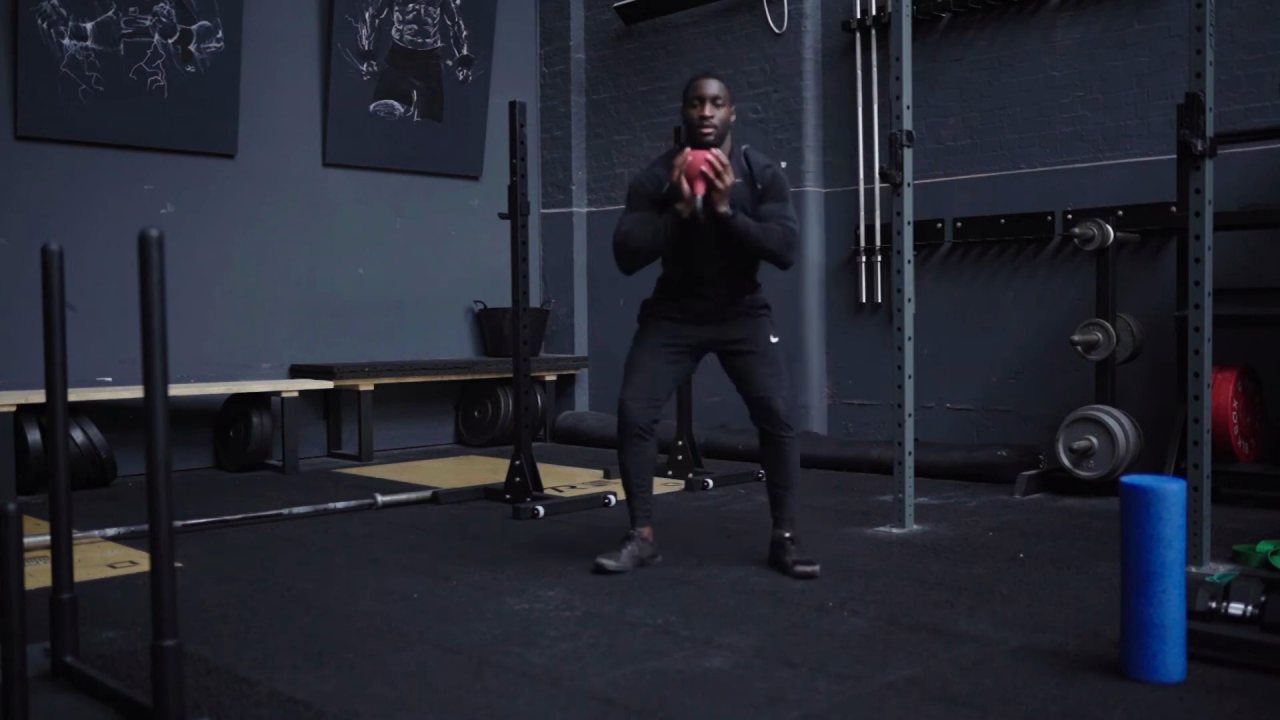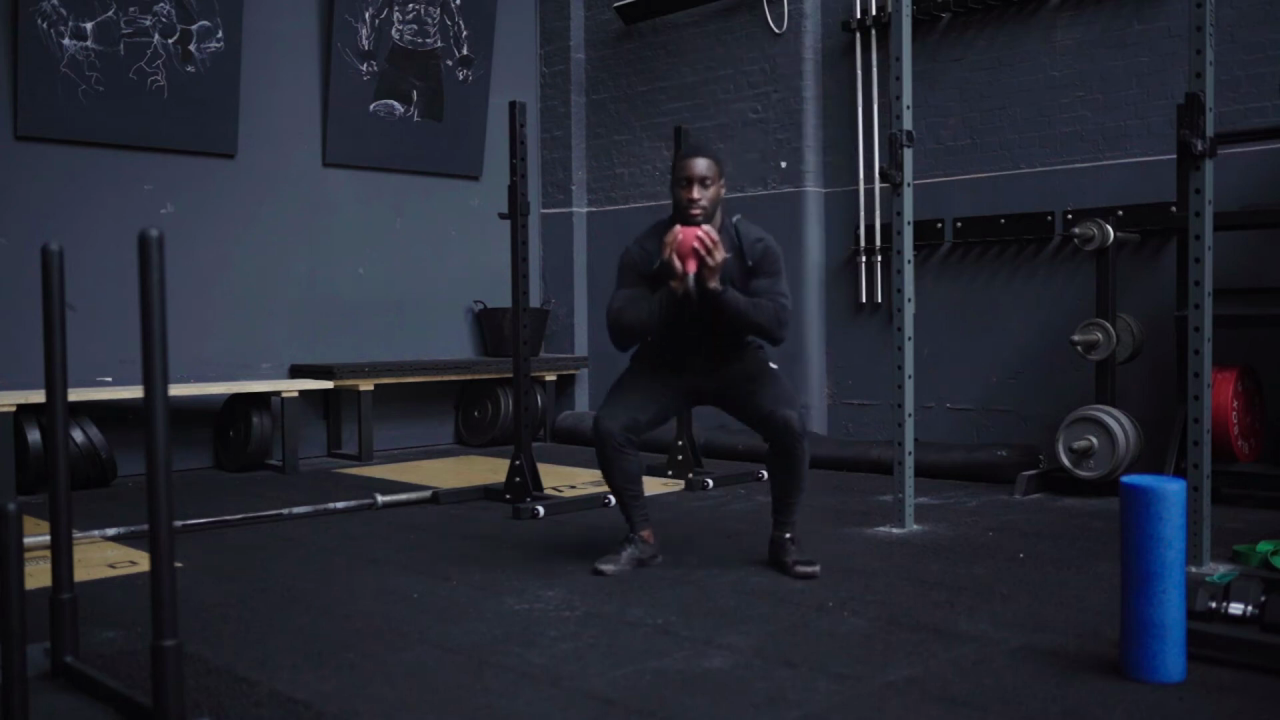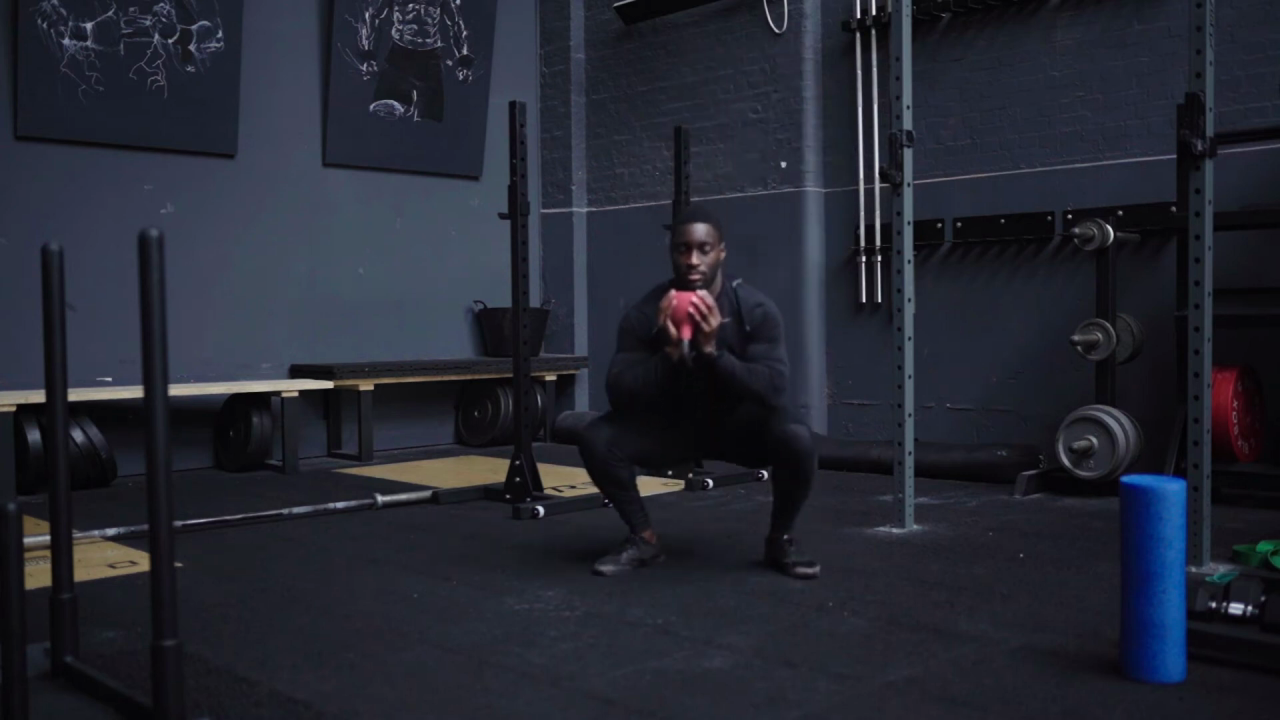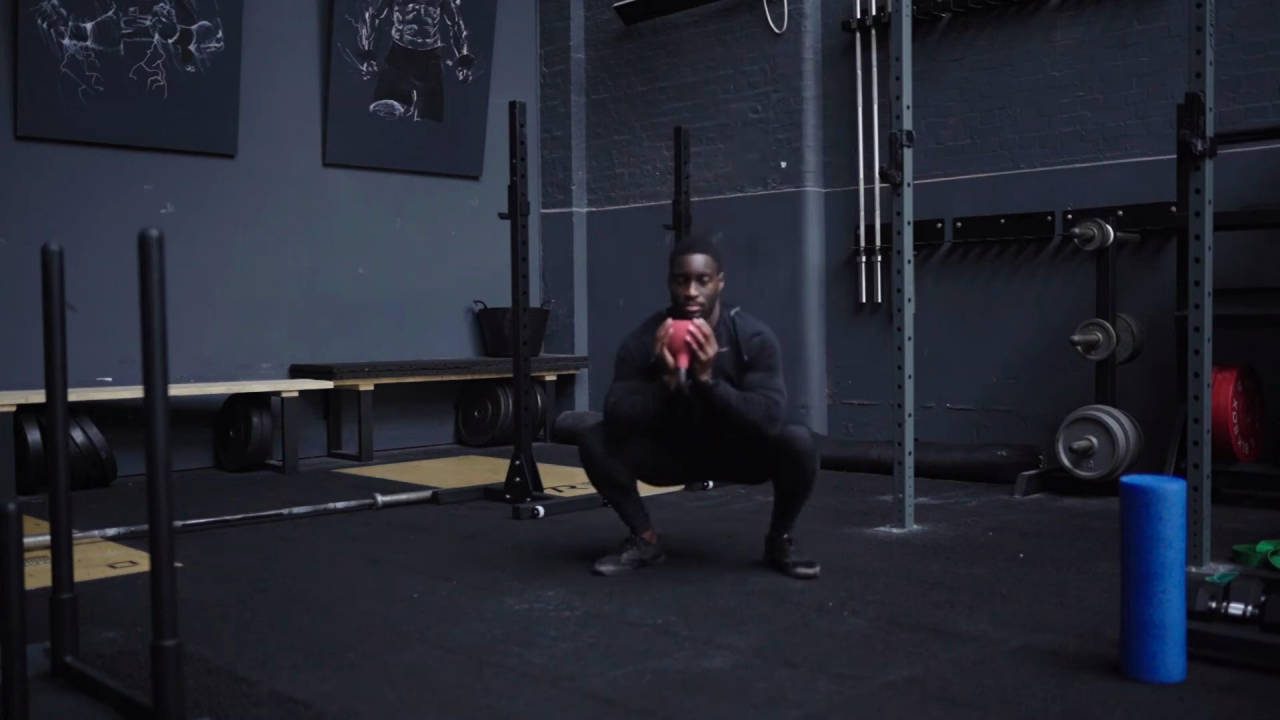
dt=0.3s
person 1, frame 1
left shoulder: (762, 173)
right shoulder: (655, 178)
left elbow: (785, 249)
right elbow: (626, 257)
left wrist: (725, 210)
right wrist: (680, 210)
left hip: (742, 314)
right hip: (672, 316)
left knee: (776, 414)
right knee: (634, 411)
left ankle: (783, 537)
right ankle: (642, 535)
person 1, frame 2
left shoulder: (755, 244)
right shoulder: (645, 249)
left elbow: (777, 326)
right elbow: (621, 332)
left wrist: (716, 287)
right wrist: (673, 289)
left hip: (736, 363)
right hip: (665, 367)
left knee: (789, 424)
right knee: (609, 427)
left ankle: (783, 539)
right ankle: (642, 538)
person 1, frame 3
left shoulder: (756, 309)
right shoulder: (644, 315)
left elbow: (774, 393)
right elbow: (620, 396)
left wrist: (713, 351)
right wrist: (669, 354)
left hip: (737, 423)
right hip: (670, 423)
left knee: (796, 440)
right knee: (597, 441)
left ankle: (780, 540)
right ankle: (644, 539)
person 1, frame 4
left shoulder: (755, 338)
right shoulder: (642, 342)
left elbow: (770, 420)
right elbow: (617, 421)
left wrist: (709, 380)
right wrist: (667, 383)
left hip: (737, 449)
right hip: (671, 450)
left knee: (798, 442)
right knee: (596, 443)
left ankle: (780, 541)
right ankle: (644, 539)
